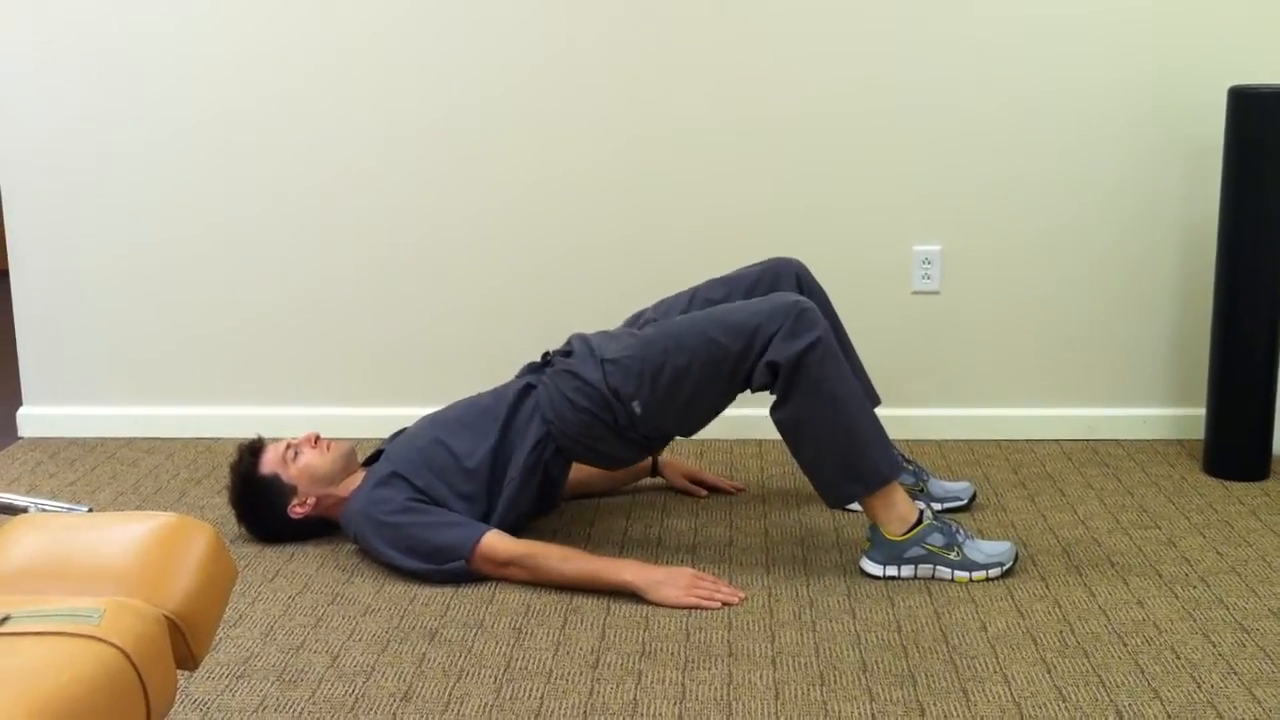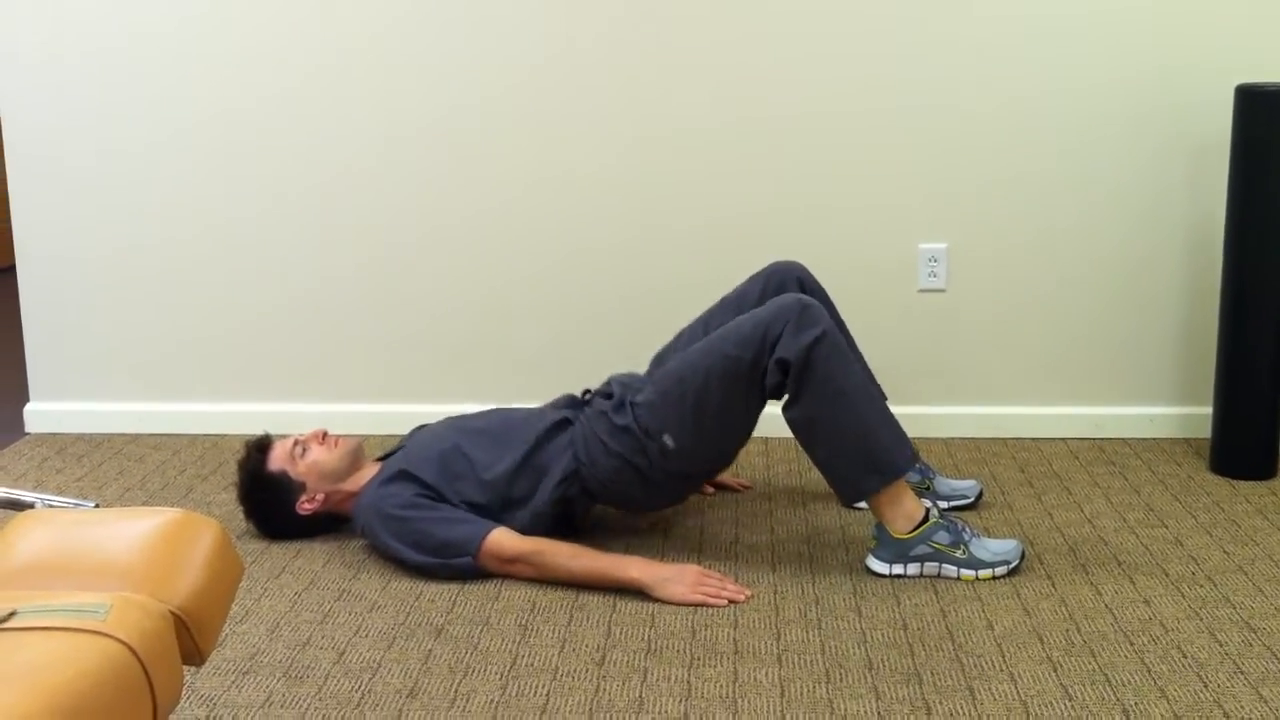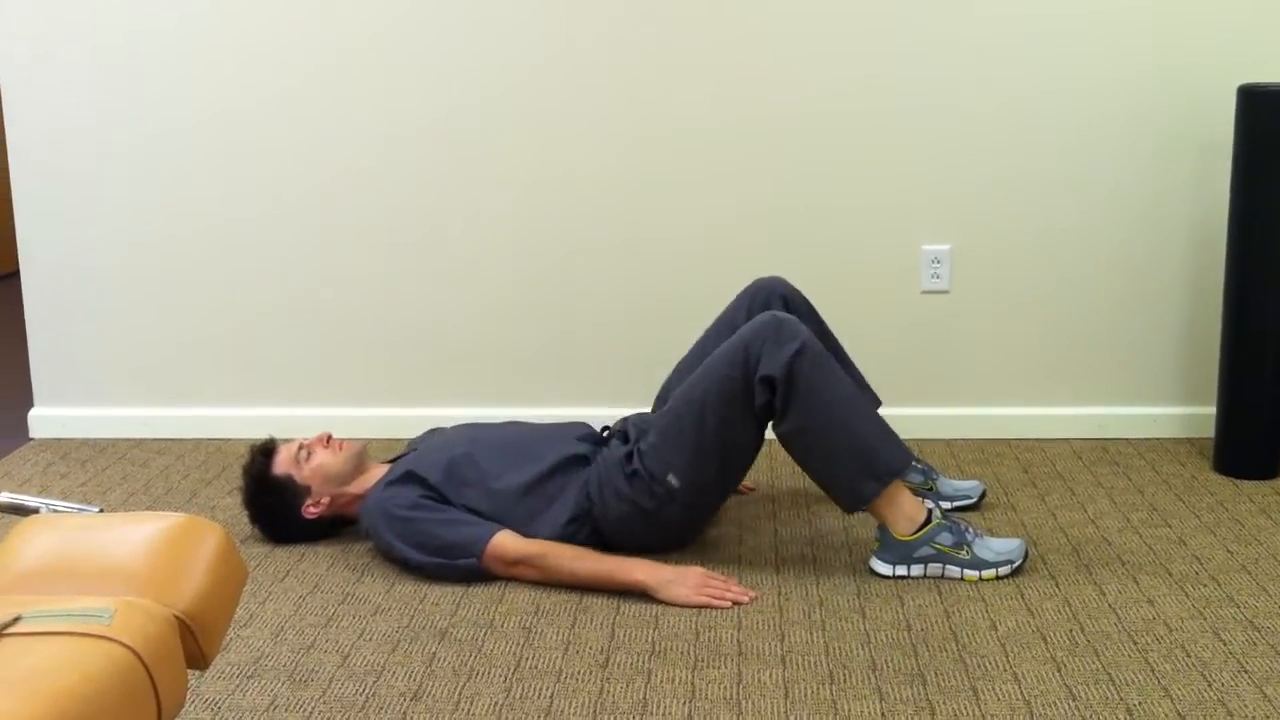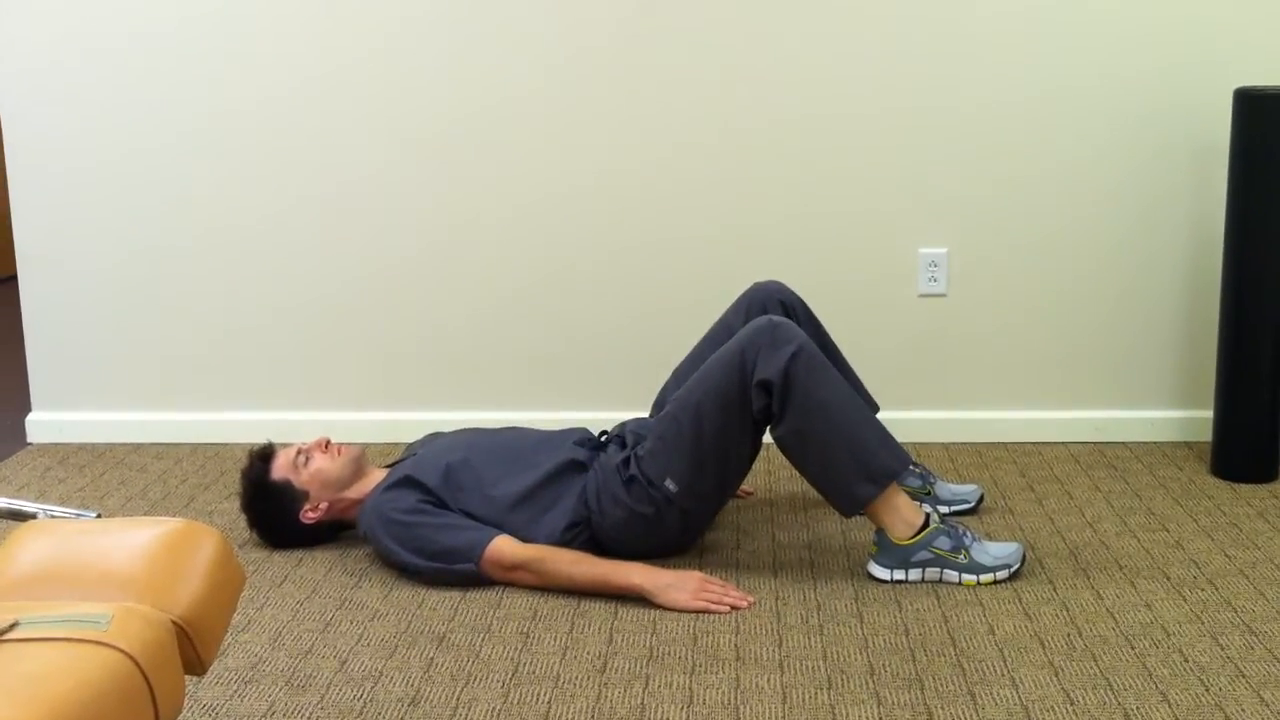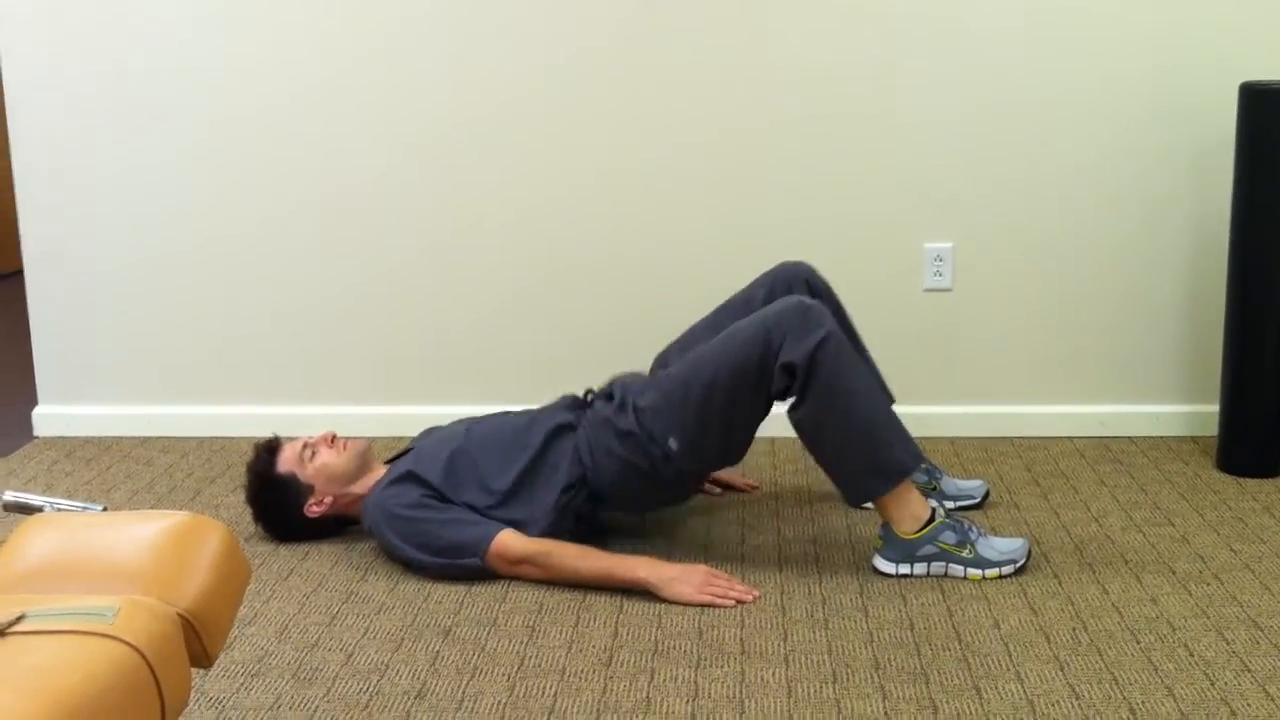
dt=0.4s
person 1, frame 1
left shoulder: (392, 461)
right shoulder: (377, 515)
right elbow: (505, 557)
left wrist: (651, 462)
right wrist: (640, 577)
left hip: (585, 375)
right hip: (586, 405)
left knee: (784, 281)
right knee: (790, 326)
left ankle: (878, 467)
right ankle: (900, 530)
person 1, frame 2
left shoulder: (410, 456)
right shoulder: (386, 512)
right elbow: (512, 554)
left wrist: (682, 458)
right wrist: (647, 575)
left hip: (615, 412)
right hip: (617, 454)
left knee: (784, 284)
right knee: (794, 325)
left ankle: (890, 469)
right ankle: (907, 530)
person 1, frame 3
left shoulder: (420, 456)
right shoulder: (392, 514)
right elbow: (516, 555)
left wrist: (705, 455)
right wrist: (652, 576)
left hip: (626, 447)
right hip: (636, 498)
left knee: (770, 299)
right knee: (775, 341)
left ankle: (895, 470)
right ankle: (910, 530)
person 1, frame 4
left shoulder: (419, 461)
right shoulder: (391, 517)
right elbow: (514, 561)
left wrist: (704, 458)
right wrist: (650, 580)
left hip: (624, 451)
right hip: (633, 505)
left knee: (770, 304)
right knee: (771, 346)
left ankle: (892, 474)
right ankle: (906, 535)
person 1, frame 5
left shoulder: (419, 459)
right shoulder: (394, 512)
right elbow: (518, 555)
left wrist: (683, 461)
right wrist: (656, 574)
left hip: (625, 414)
right hip: (625, 449)
left knee: (796, 285)
right knee: (800, 327)
left ankle: (898, 469)
right ankle: (913, 530)
